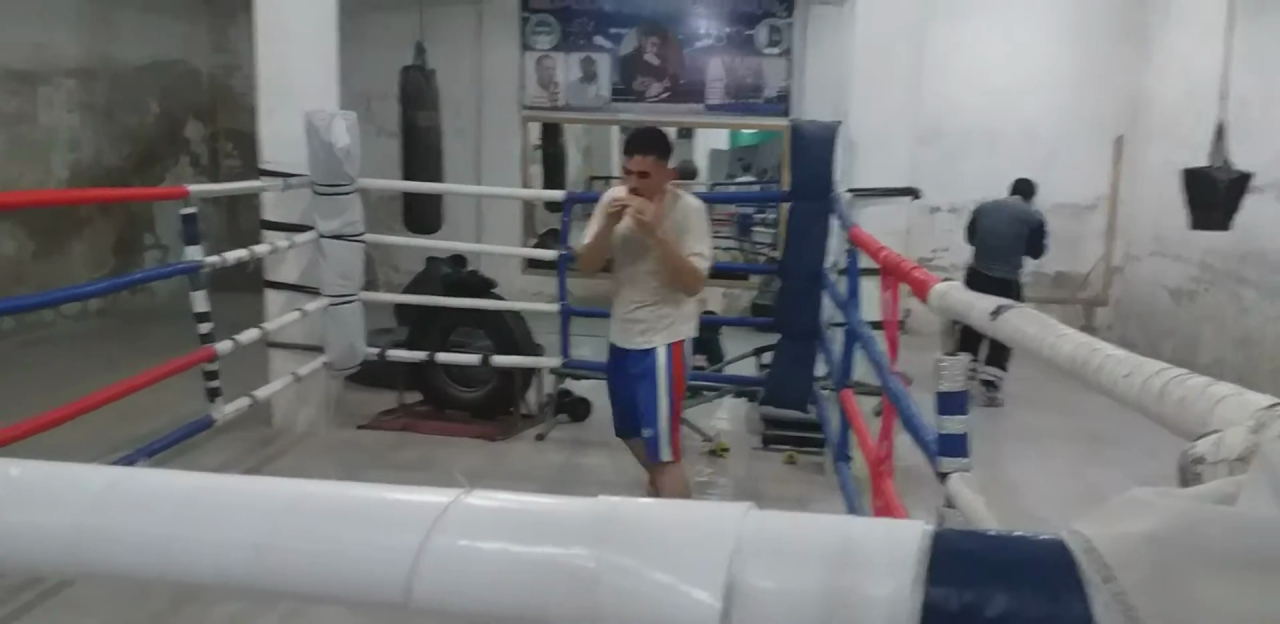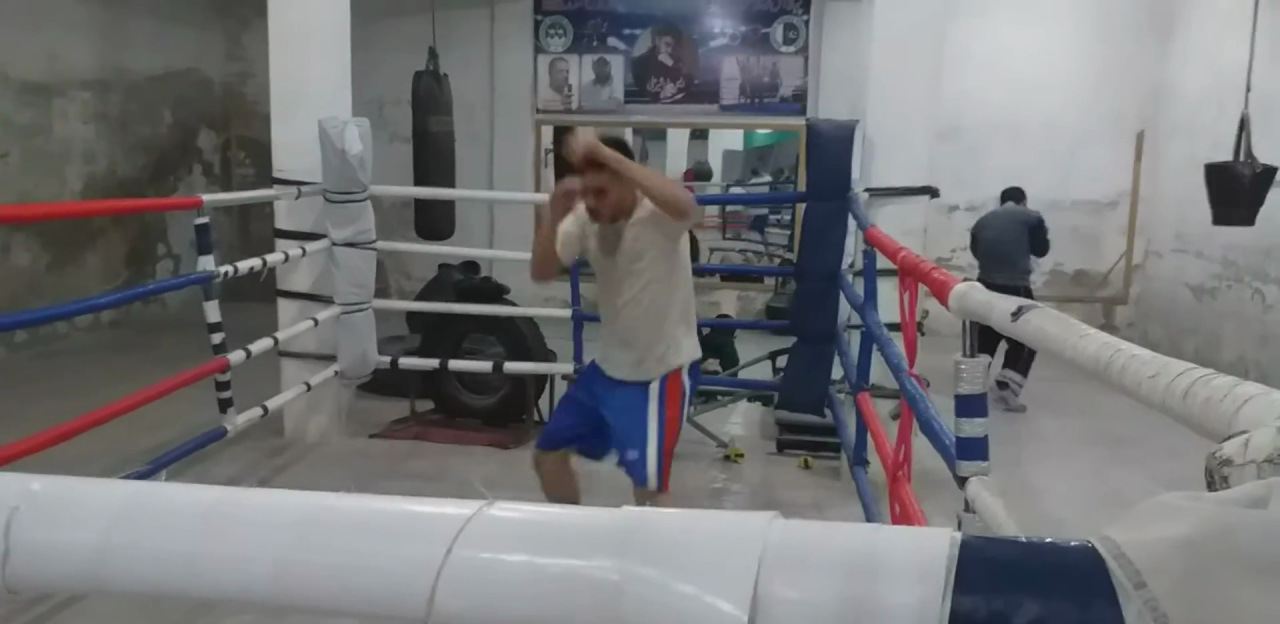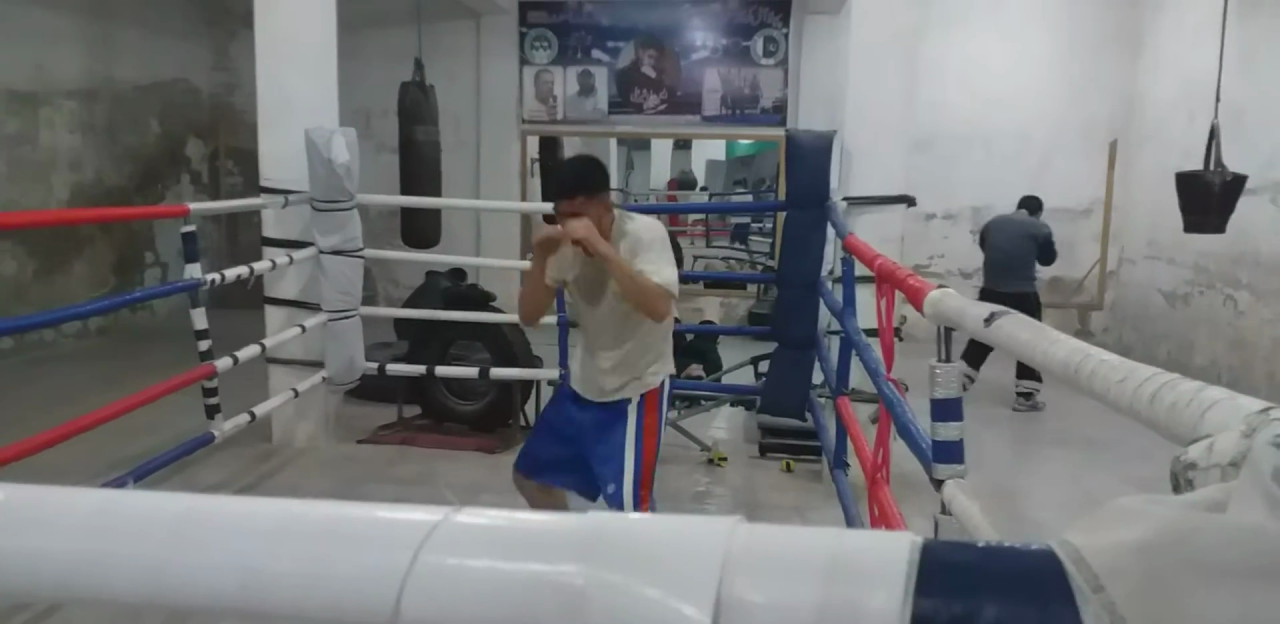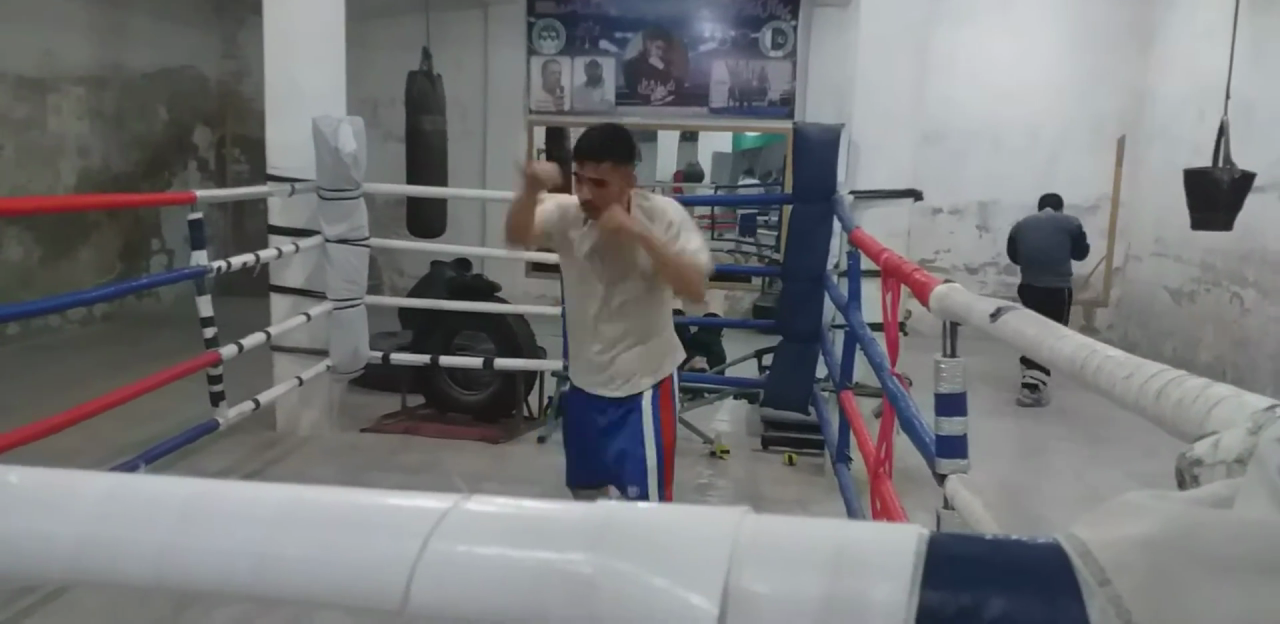
dt=0.5s
person 1, frame 1
left shoulder: (689, 210)
right shoulder: (613, 200)
left elbow: (693, 284)
right elbow: (586, 265)
left wrist: (657, 233)
right wrist: (608, 223)
left hip: (666, 340)
right hip: (622, 337)
left knee: (664, 452)
right knee: (631, 432)
right ankle: (660, 489)
person 1, frame 2
left shoulder: (660, 215)
right shoulder: (586, 218)
left elbow: (684, 205)
right elbow: (542, 273)
left wrist: (606, 156)
right wrist: (551, 216)
left hip: (662, 370)
right hip: (610, 367)
left knee: (643, 485)
right knee: (549, 451)
person 1, frame 3
left shoulder: (646, 233)
right shoulder: (560, 242)
left elbow: (659, 308)
right elbow: (528, 316)
left wrist: (603, 250)
right wrist: (540, 260)
left hip: (638, 390)
right hip: (582, 386)
left knee: (627, 508)
right knee: (529, 476)
person 1, frame 4
left shoulder: (665, 216)
right shoulder: (565, 212)
left elbow: (697, 285)
right elbow: (516, 237)
left wrist: (639, 232)
right wrist: (531, 190)
left hip: (645, 381)
right hip: (587, 381)
left knee: (647, 501)
right knee: (586, 487)
person 2, frame 1
left shoulder: (984, 208)
right shoulder: (1033, 218)
left elbow: (971, 237)
right elbow: (1035, 251)
left hip: (977, 275)
right hip: (1006, 282)
left knee: (971, 327)
right ankle: (988, 388)
person 2, frame 2
left shoulder: (983, 221)
right shoulder: (1030, 217)
right elbow: (1041, 249)
left hip: (986, 285)
right hip: (1015, 287)
left knee: (986, 336)
right ankle: (1005, 386)
person 2, frame 3
left shoulder: (993, 223)
right shoulder: (1039, 229)
left elbow: (985, 246)
right elbow: (1048, 259)
left hip: (991, 291)
right hip: (1023, 294)
left ankle: (959, 379)
right ankle: (1026, 396)
person 2, frame 4
left shoulder: (1022, 226)
right shoulder: (1070, 224)
left elbow: (1014, 256)
right elbow: (1081, 253)
left hip: (1028, 288)
right hip: (1057, 290)
left ankle: (1029, 381)
right ankle: (1031, 387)
